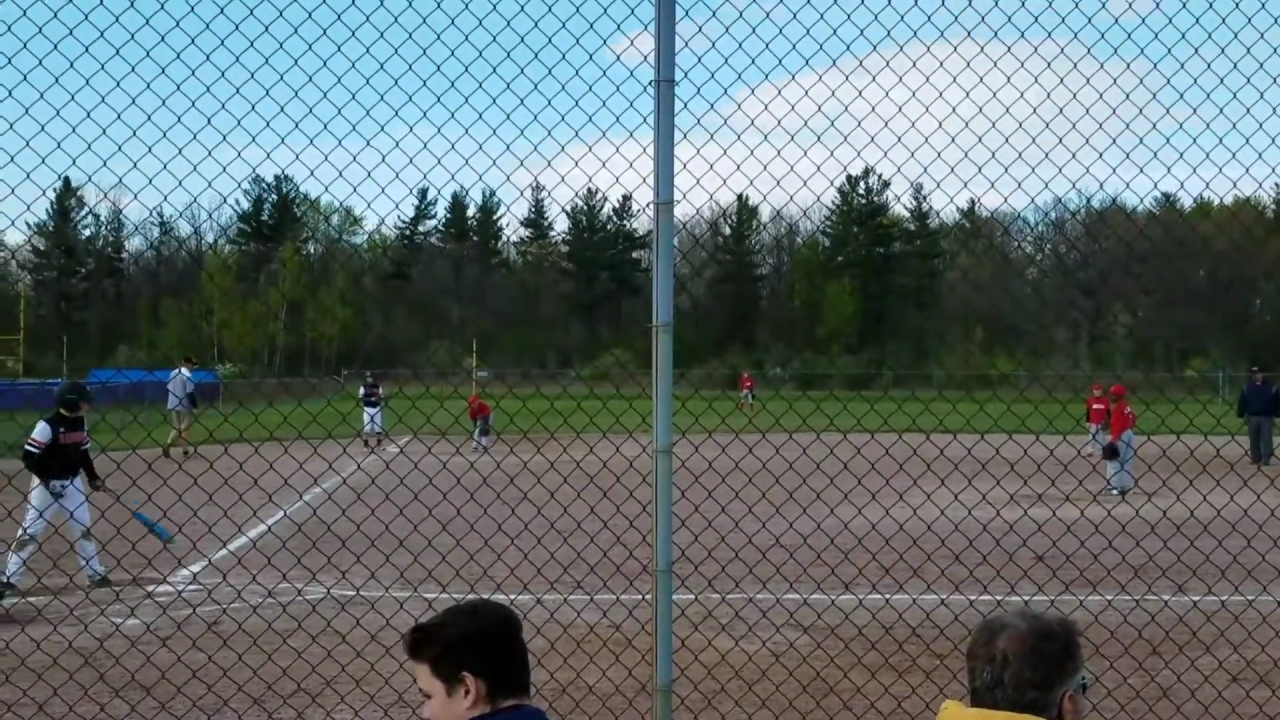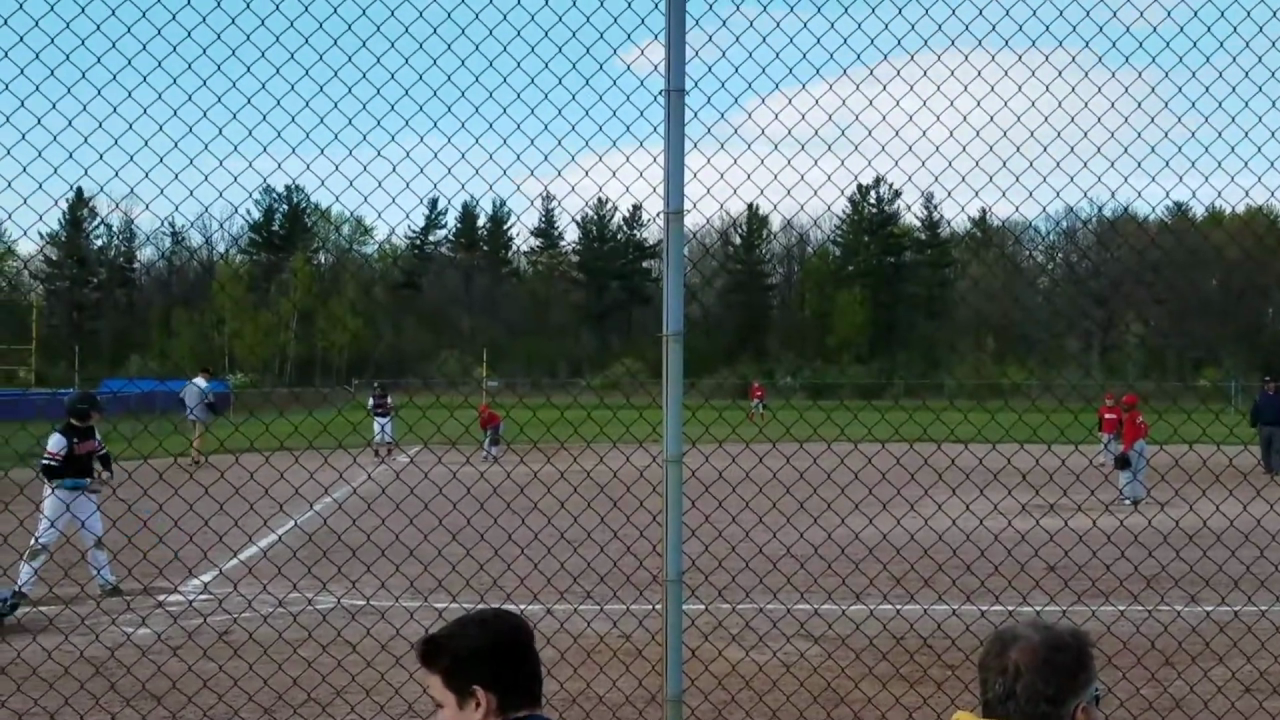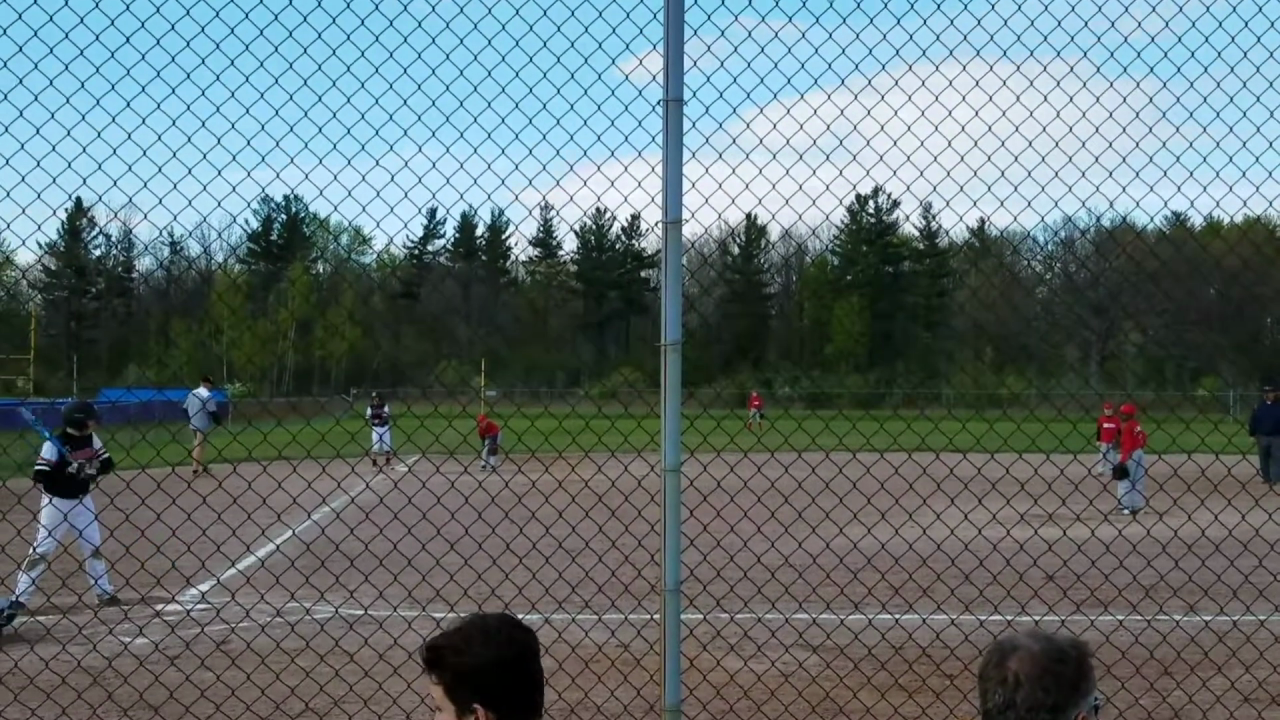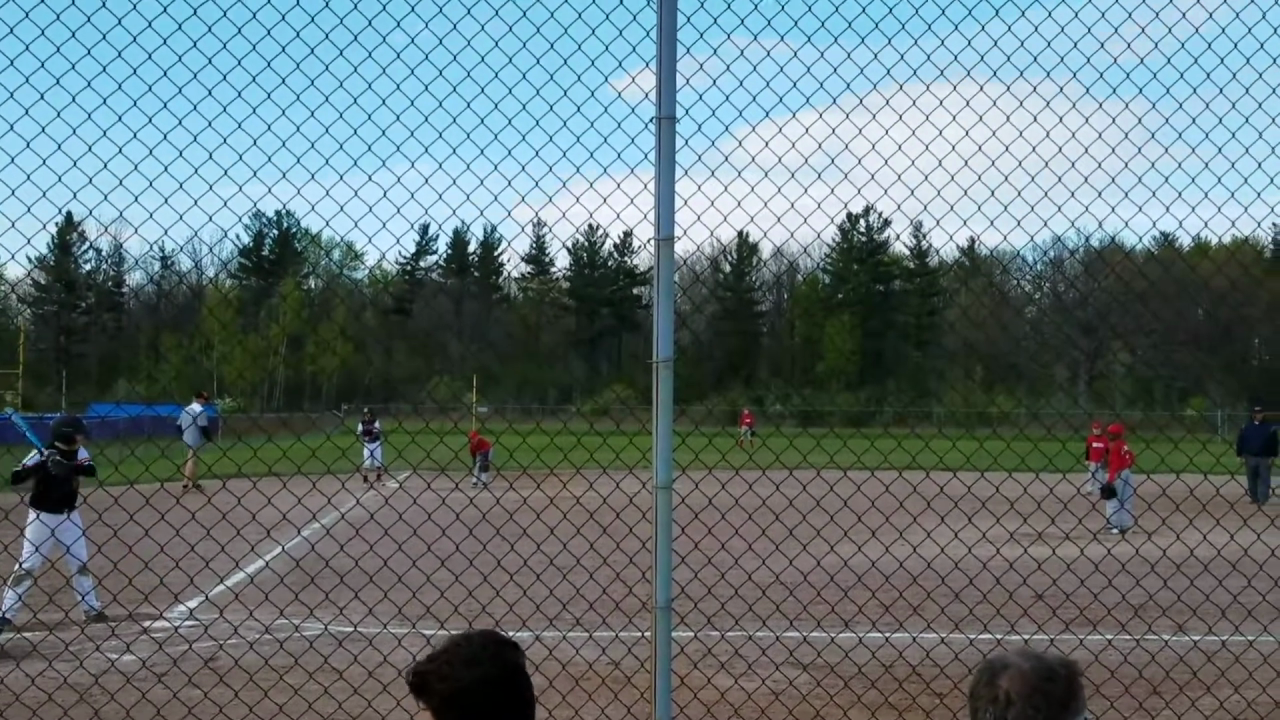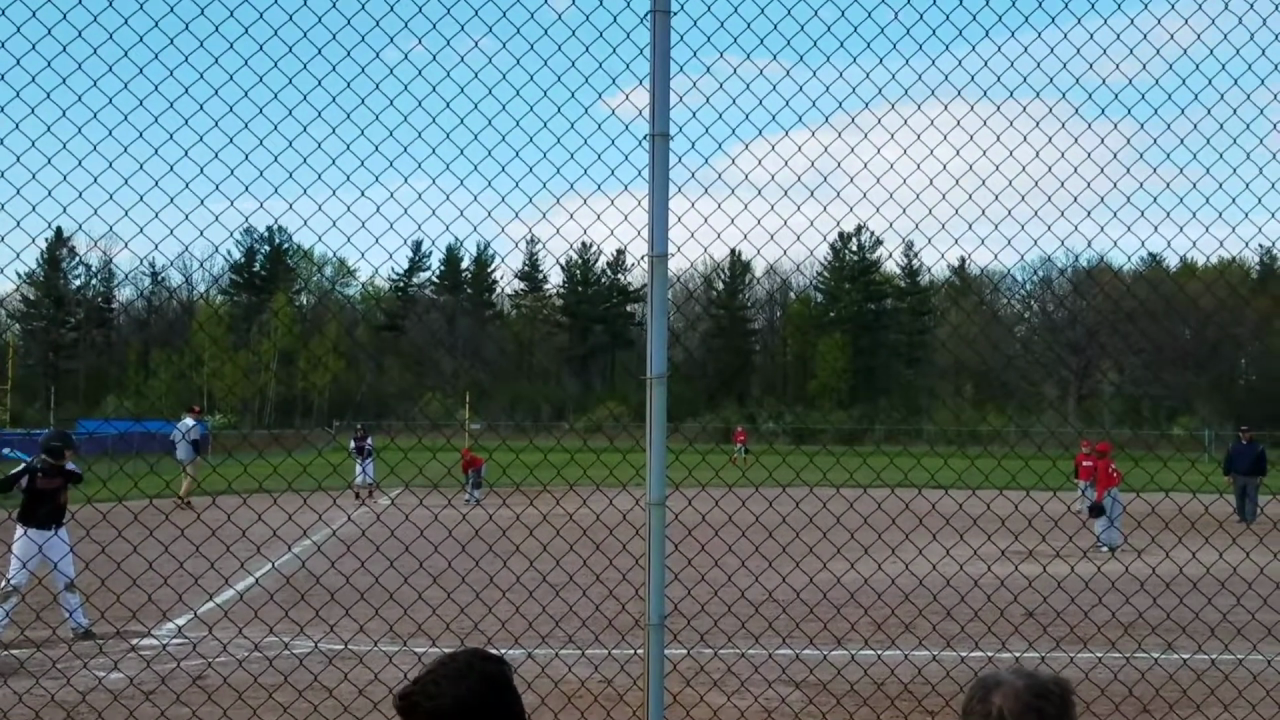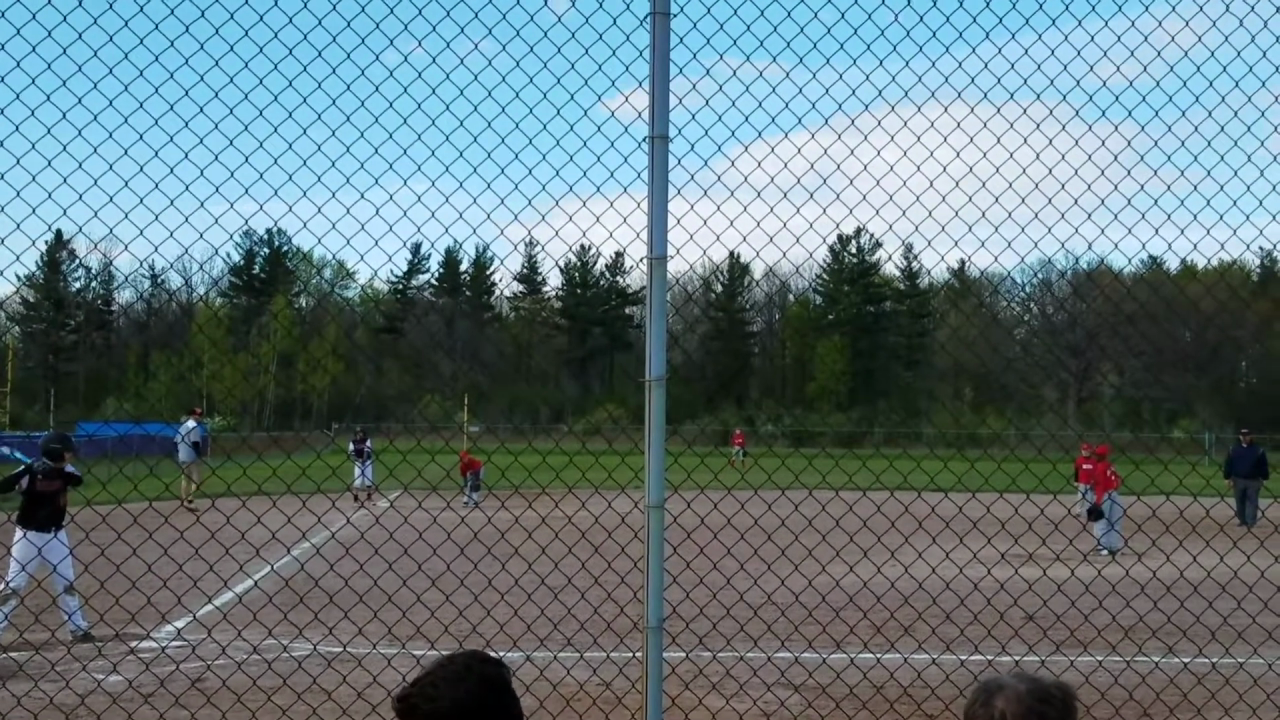
dt=0.2s
person 1, frame 1
left shoulder: (80, 422)
right shoulder: (47, 425)
right elbow: (28, 457)
left wrist: (93, 477)
right wrist: (47, 483)
left hip: (73, 483)
right hip: (47, 485)
left knee: (84, 527)
right knee: (31, 531)
left ankle: (96, 574)
person 1, frame 2
left shoulder: (92, 431)
right shoulder: (61, 436)
left elbow: (103, 454)
right elbow: (48, 471)
left wrist: (107, 471)
right wrist: (81, 482)
left hip: (84, 492)
right hip: (59, 494)
left knee: (96, 536)
right knee: (43, 541)
left ankle: (106, 583)
right ankle: (20, 591)
person 1, frame 3
left shoulder: (91, 439)
right shoulder: (55, 443)
left elbow: (108, 462)
right elbow: (39, 477)
left wrist: (95, 470)
right wrist: (66, 470)
left hip: (82, 501)
right hip: (56, 502)
left knee: (94, 546)
right knee: (42, 550)
left ankle: (105, 593)
person 1, frame 4
left shoulder: (78, 452)
right shoulder: (41, 454)
left elbow: (91, 471)
left wrist: (66, 466)
right wrist: (44, 463)
left hip: (69, 516)
right hip: (43, 517)
left knee: (80, 562)
right knee: (28, 565)
left ankle: (92, 609)
person 1, frame 5
left shoulder: (65, 467)
right shoulder: (30, 468)
left elbow: (78, 478)
left wrist: (51, 468)
right wrist: (29, 467)
left hip: (57, 532)
right hip: (30, 533)
left knee: (67, 580)
left ankle: (80, 627)
person 1, frame 6
left shoulder: (64, 470)
right shoulder: (30, 472)
left elbow: (78, 480)
left wrist: (51, 471)
right wrist: (28, 469)
left hip: (56, 534)
right hip: (29, 535)
left knee: (67, 582)
left ankle: (79, 629)
